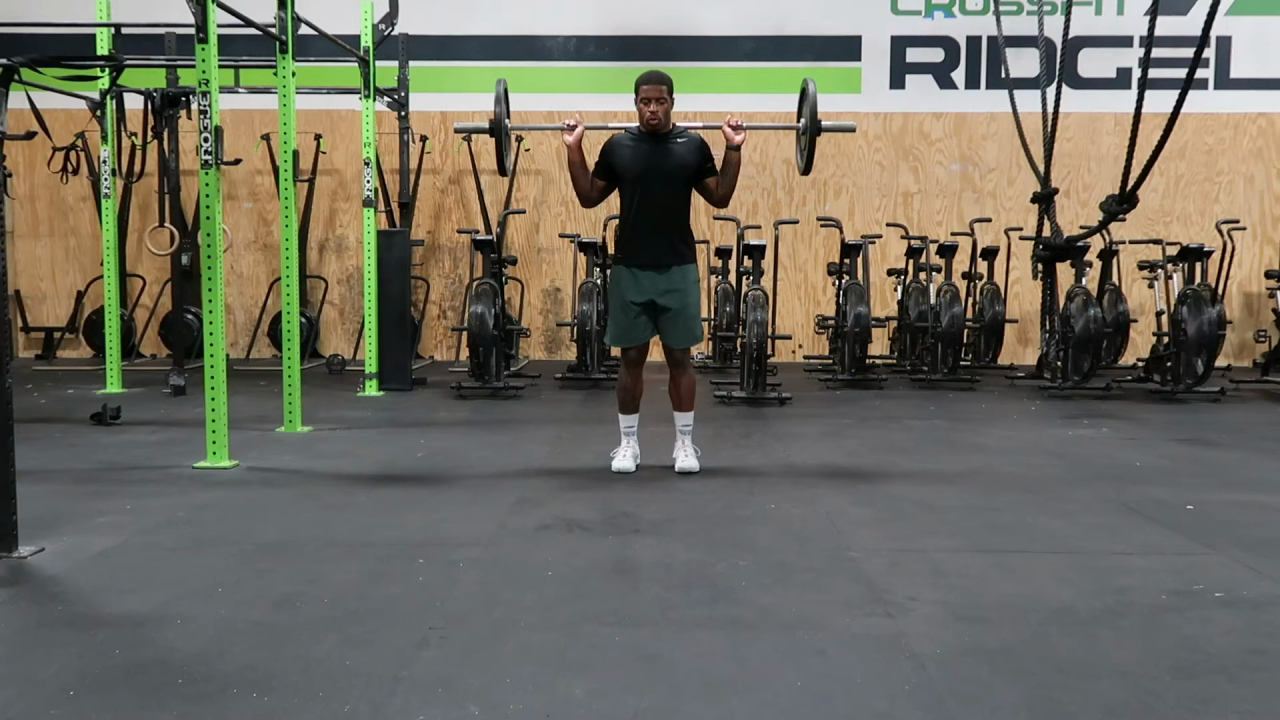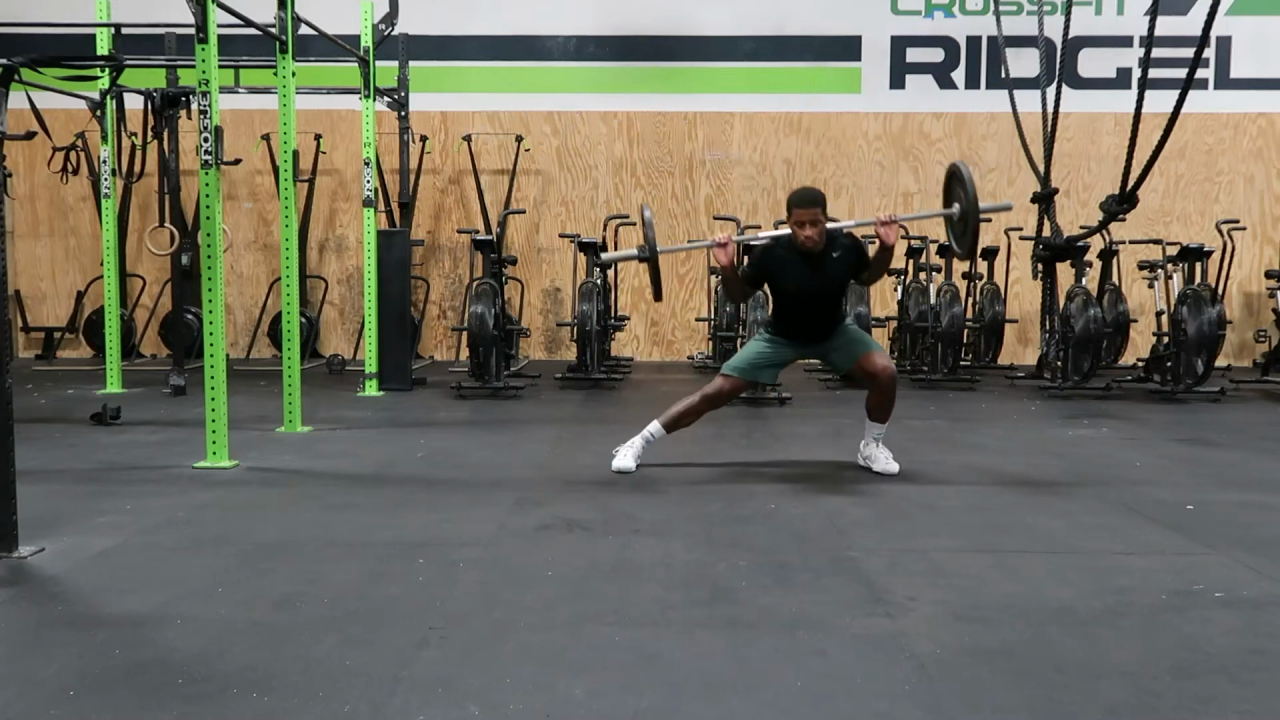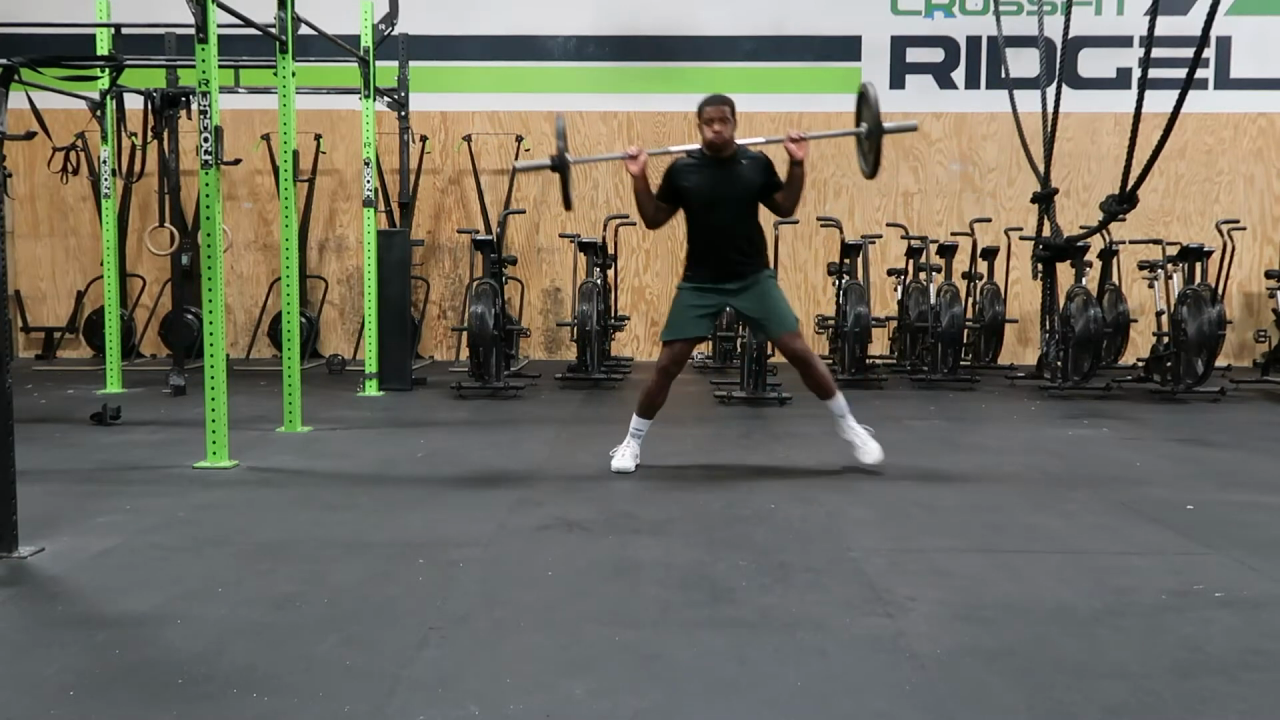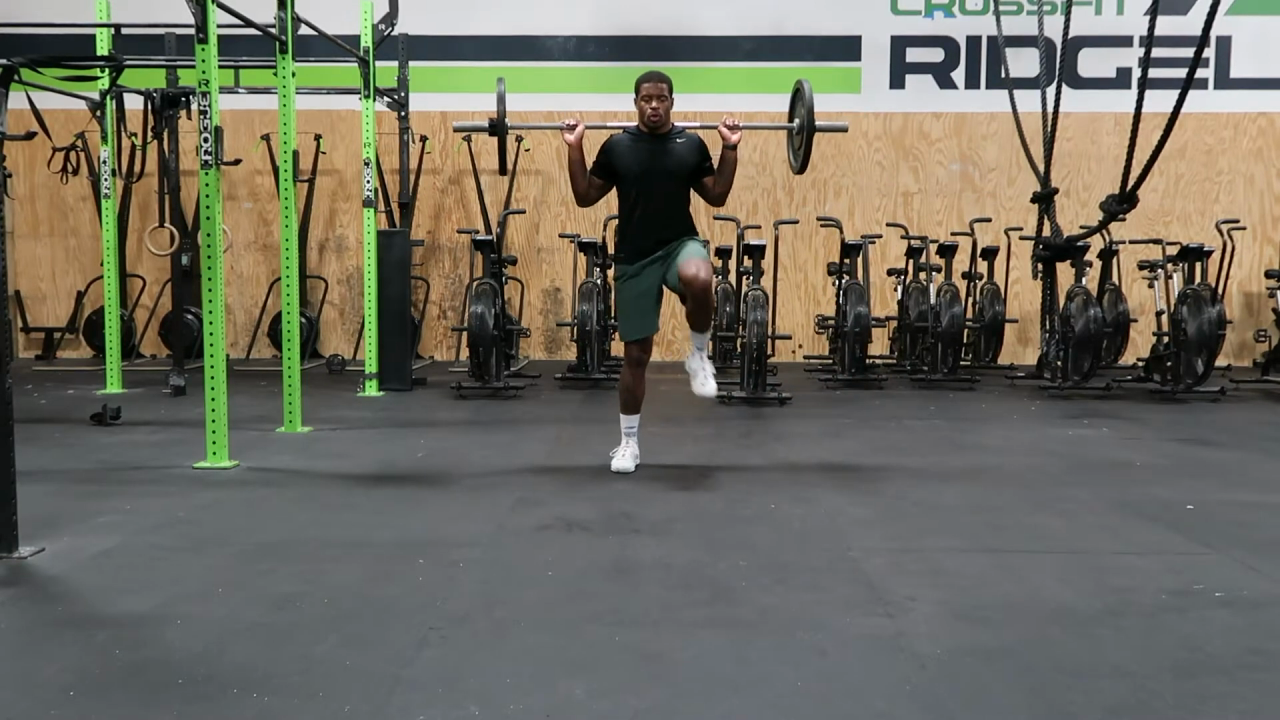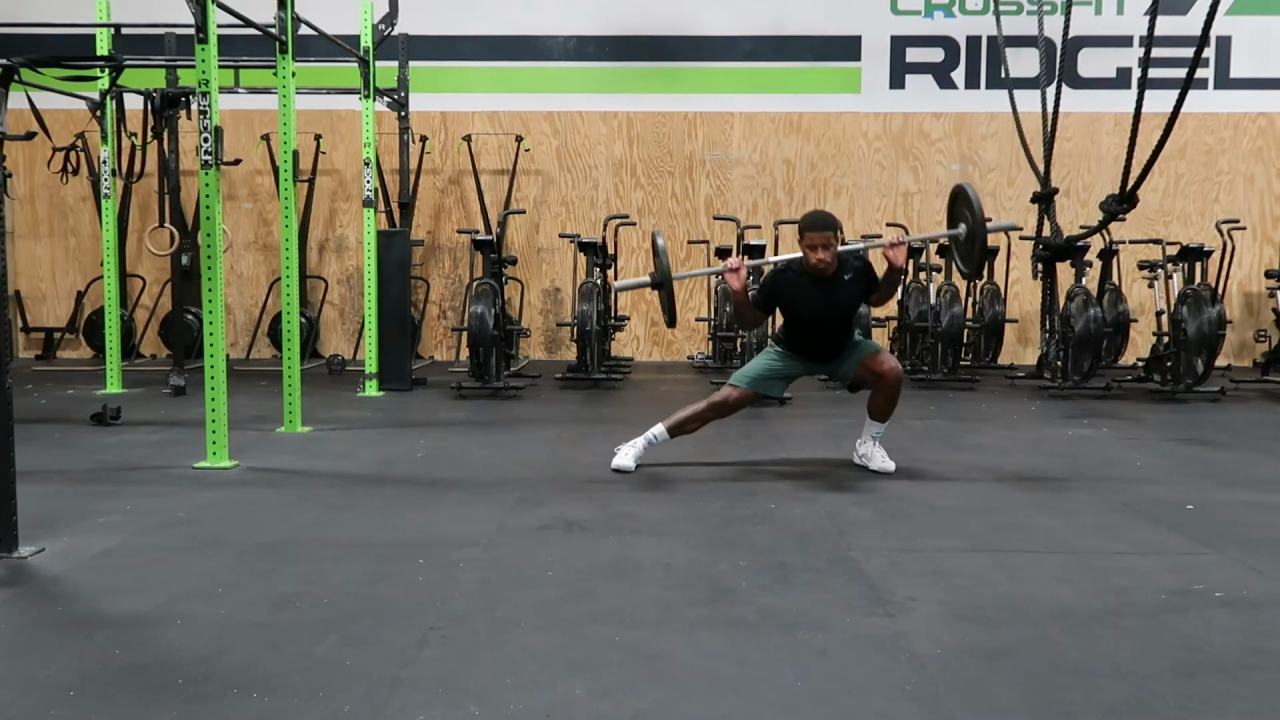
dt=1s
person 1, frame 1
left shoulder: (692, 144)
right shoulder: (618, 145)
left elbow: (720, 197)
right elbow: (589, 197)
left wrist: (733, 149)
right wrist: (574, 148)
left hip: (679, 268)
right hip: (630, 269)
left knee: (679, 357)
right knee: (632, 357)
left ankle: (684, 442)
right ankle: (628, 442)
person 1, frame 2
left shoulder: (846, 246)
right shoulder: (770, 253)
left elbow: (869, 277)
right elbow: (739, 295)
left wrist: (887, 247)
right wrist: (727, 265)
left hip: (833, 332)
right hip: (780, 337)
left knee: (884, 372)
right knee: (716, 392)
left ankle: (871, 447)
right ankle: (637, 443)
person 1, frame 3
left shoulder: (755, 163)
right shoulder: (681, 169)
left elbow: (786, 208)
right elbow: (653, 219)
left wrist: (798, 163)
right wrist: (638, 178)
left hip: (754, 278)
right hip: (700, 284)
left knee: (798, 352)
right knee: (668, 364)
left ankle: (849, 426)
right ankle: (631, 442)
person 1, frame 4
left shoulder: (691, 144)
right shoulder: (617, 146)
left elbow: (717, 196)
right elbow: (585, 197)
left wrist: (730, 148)
right wrist: (574, 147)
left hip: (680, 246)
right hip: (634, 260)
left knee: (699, 280)
right knee: (635, 354)
left ankle: (700, 354)
right ankle: (628, 443)
person 1, frame 5
left shoulder: (857, 268)
right shoulder: (782, 278)
left elbow: (876, 299)
right elbow: (749, 322)
left wrist: (895, 269)
right wrist: (739, 291)
left hip: (842, 348)
right hip: (789, 353)
left knee: (890, 372)
right knee: (724, 401)
left ankle: (868, 445)
right ankle: (640, 444)
